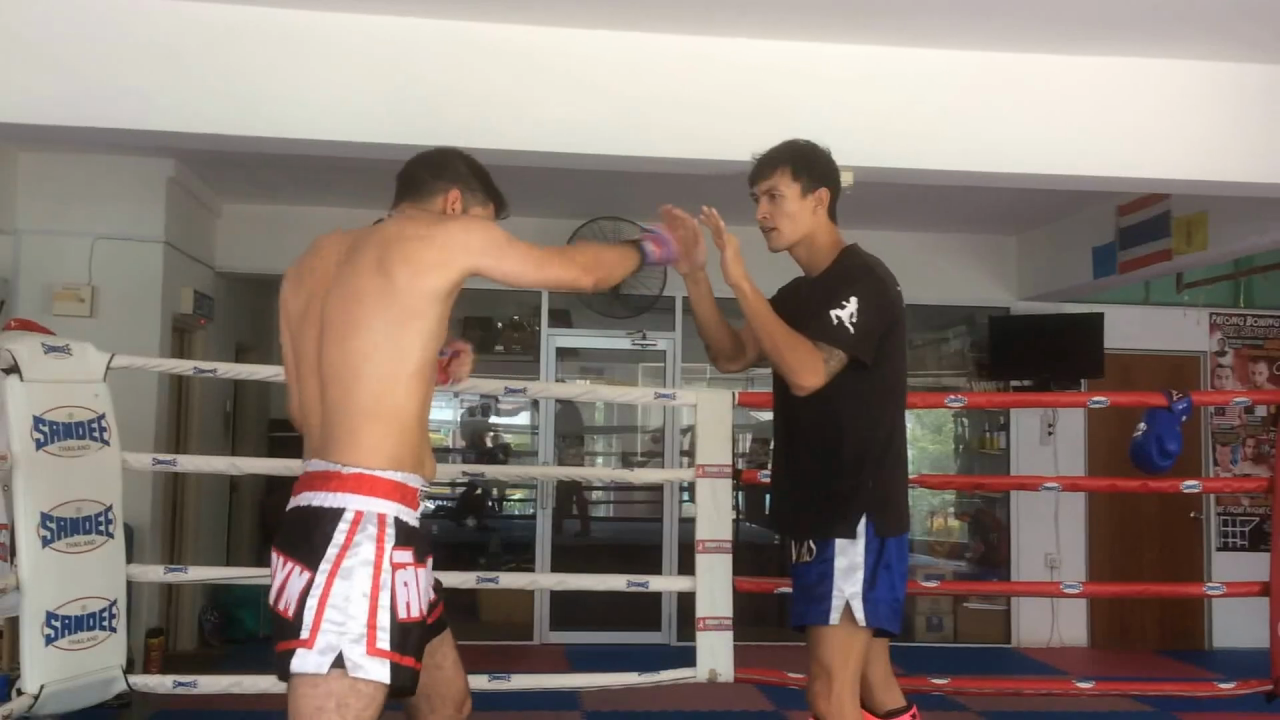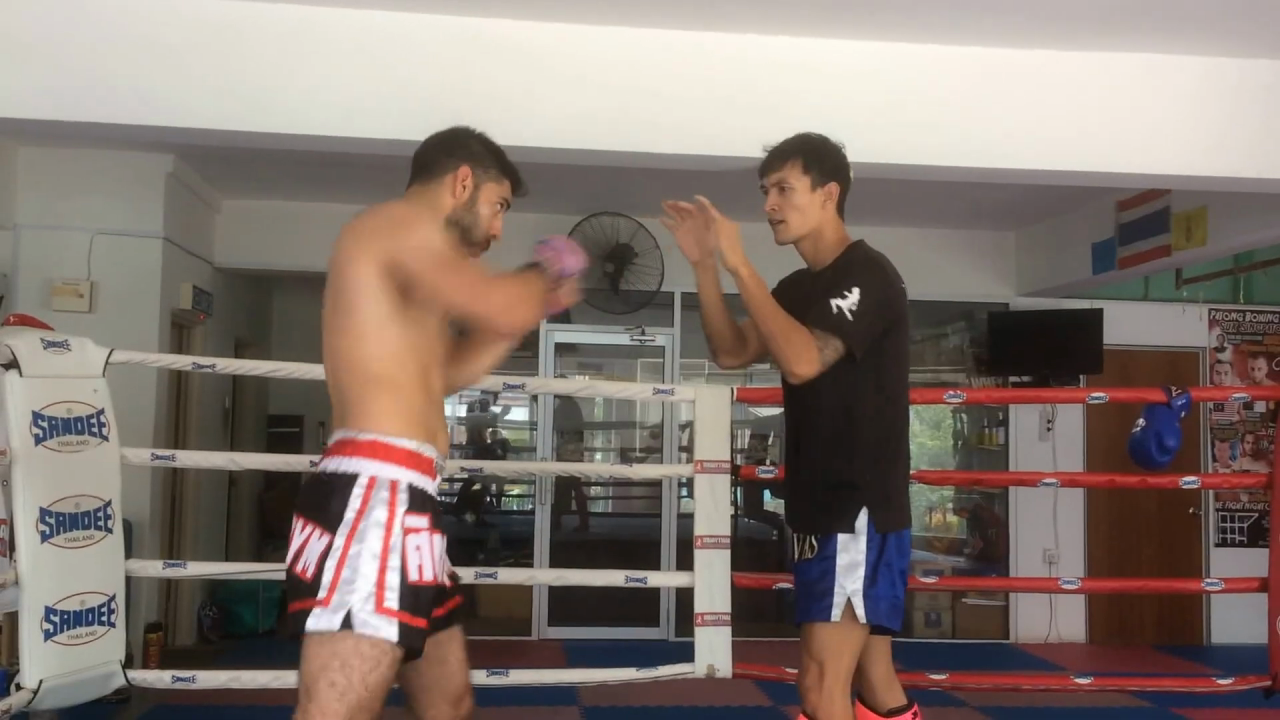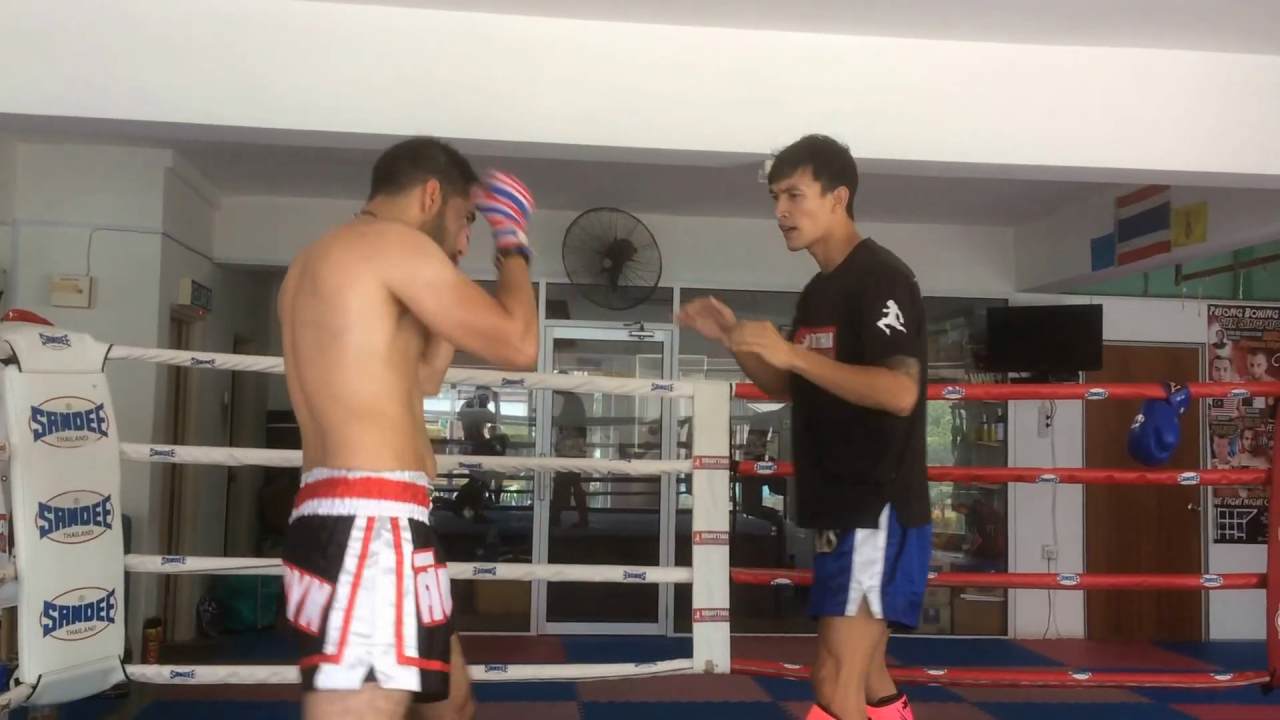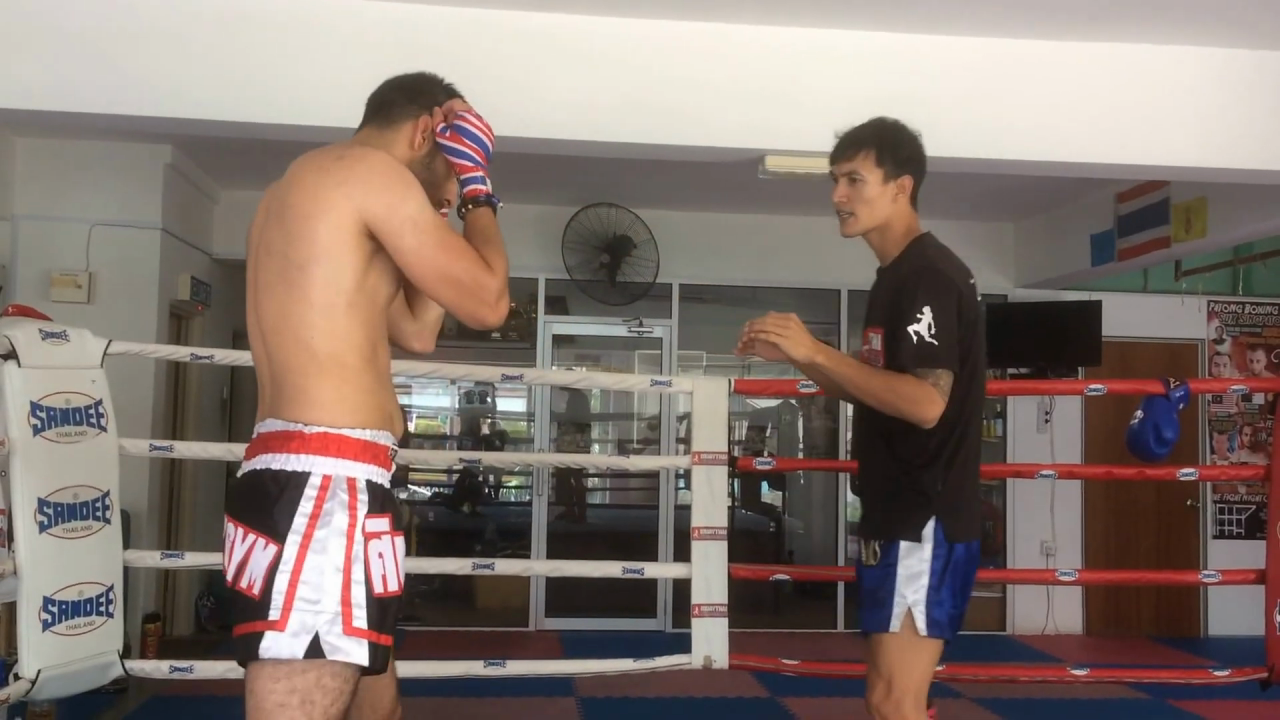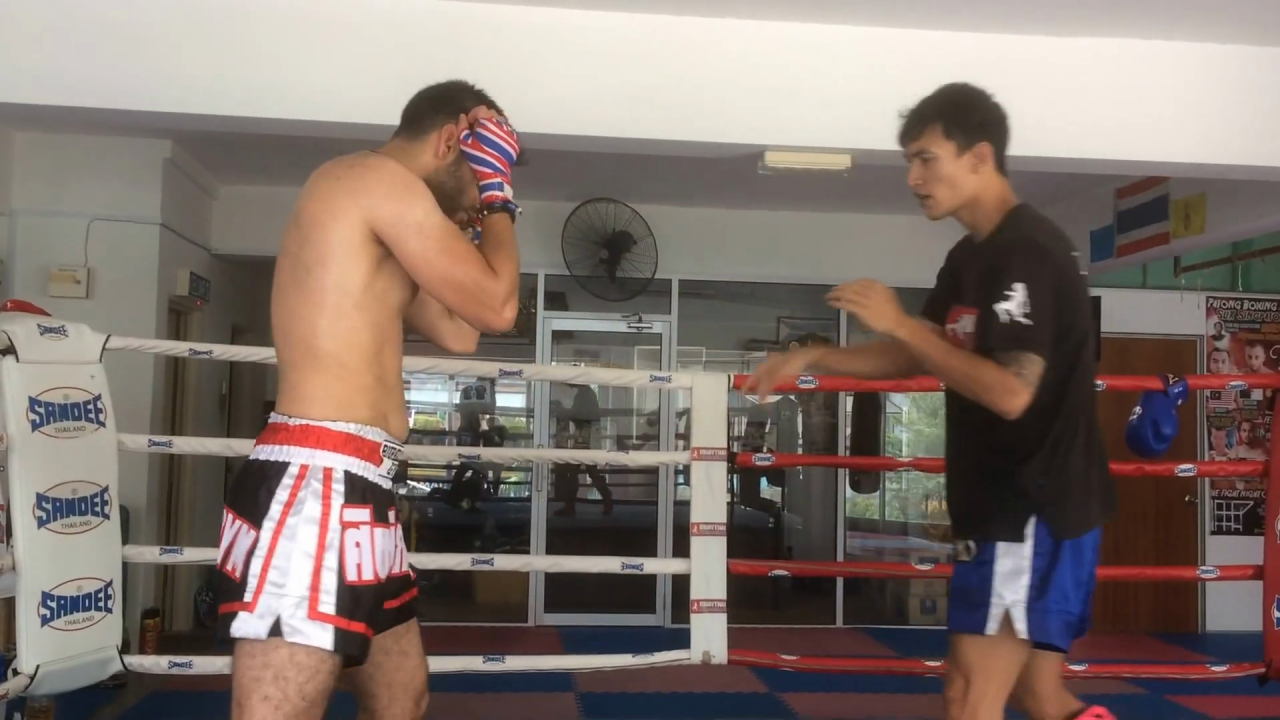
dt=0.4s
person 1, frame 1
left shoulder: (315, 262)
right shoulder: (445, 236)
right elbow: (585, 270)
right wrist: (648, 247)
left hip: (355, 523)
right hip: (359, 527)
person 1, frame 2
left shoulder: (395, 265)
right shoulder: (397, 225)
left elbow: (445, 374)
right elbow: (500, 305)
left wrist: (529, 310)
right wrist: (552, 268)
left hip: (387, 503)
right hip: (374, 497)
person 1, frame 3
left shoulder: (321, 261)
right shoulder: (391, 243)
right elbow: (516, 344)
left wrist: (443, 295)
right wrist: (511, 237)
left hip: (342, 523)
right hip: (370, 529)
person 1, frame 4
left shoulder: (310, 191)
right shoulder: (369, 170)
left elbow: (415, 331)
right elbow: (486, 302)
left wrist: (436, 216)
right wrist: (478, 186)
left hip: (304, 482)
right hip: (324, 487)
person 1, frame 5
left shoulder: (362, 203)
right shoulder: (379, 178)
left elbow: (457, 331)
right elbow: (495, 306)
left wrist: (472, 217)
right wrist: (497, 191)
left hip: (347, 488)
right hip: (316, 484)
person 2, frame 1
left shoulder: (862, 279)
right shoulder: (800, 293)
left elbow: (807, 373)
right elbow: (731, 357)
left wrist: (742, 281)
right wrist: (695, 275)
left hip: (854, 514)
right hip: (824, 510)
person 2, frame 2
left shoulder: (868, 274)
right shoulder: (799, 287)
left elbow: (802, 363)
right elbow: (731, 352)
left wrist: (739, 265)
right wrist: (703, 266)
left hip: (857, 507)
right hip: (831, 504)
person 2, frame 3
left shoulder: (882, 277)
right shoulder: (818, 291)
left elbow: (899, 392)
right elbow: (781, 385)
left wrist: (792, 353)
right wrist: (728, 334)
left hip: (877, 506)
right hip: (842, 505)
person 2, frame 4
left shoulder: (930, 275)
right shoulder: (894, 277)
left elbow: (925, 403)
left wrist: (816, 351)
right wrist: (793, 354)
left hip: (925, 517)
right hip: (902, 512)
person 2, frame 5
left shoulder: (1028, 253)
right shoulder: (973, 256)
left elbow: (1009, 392)
right elbow: (914, 357)
left wrist: (900, 323)
right wrist: (814, 359)
left hip: (1031, 513)
right hip: (1027, 508)
